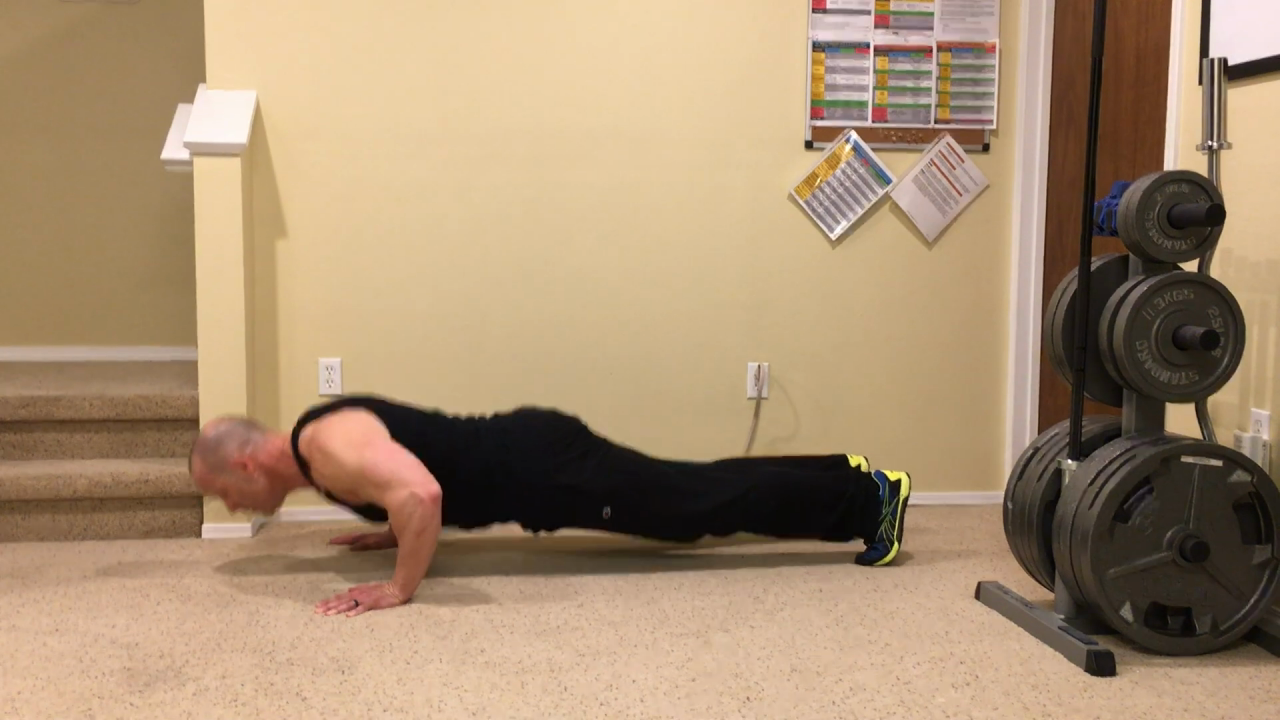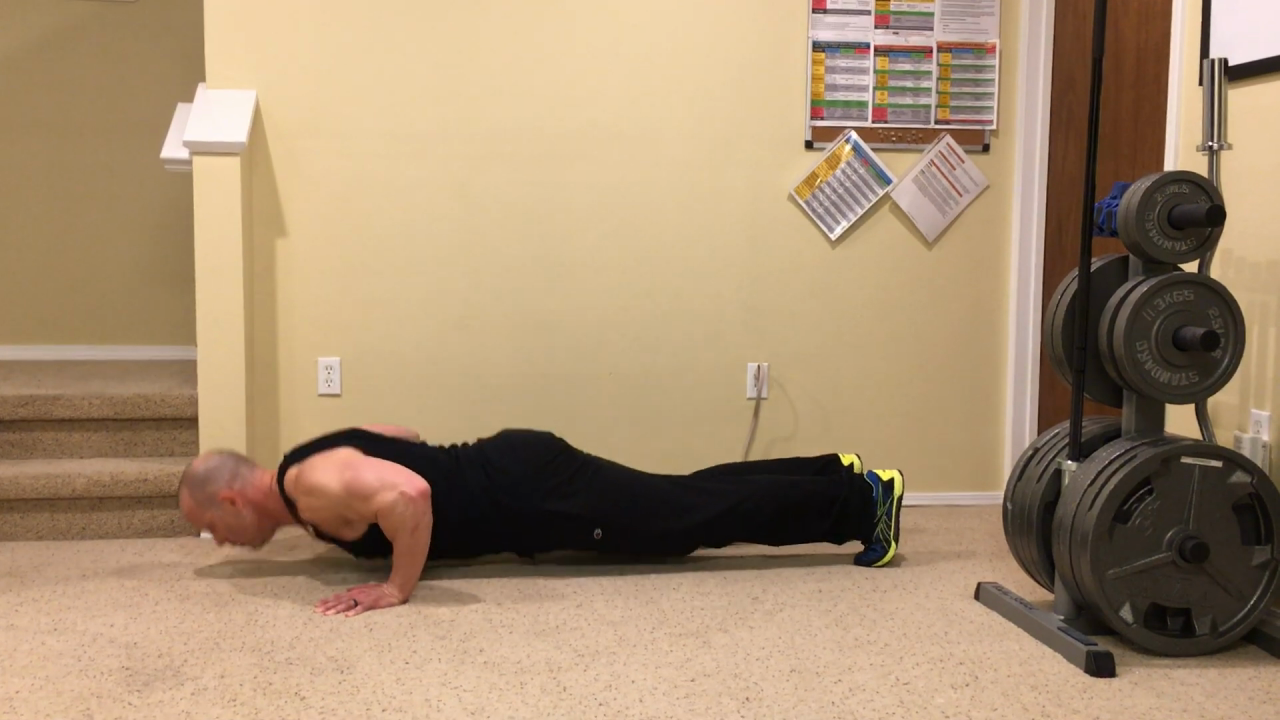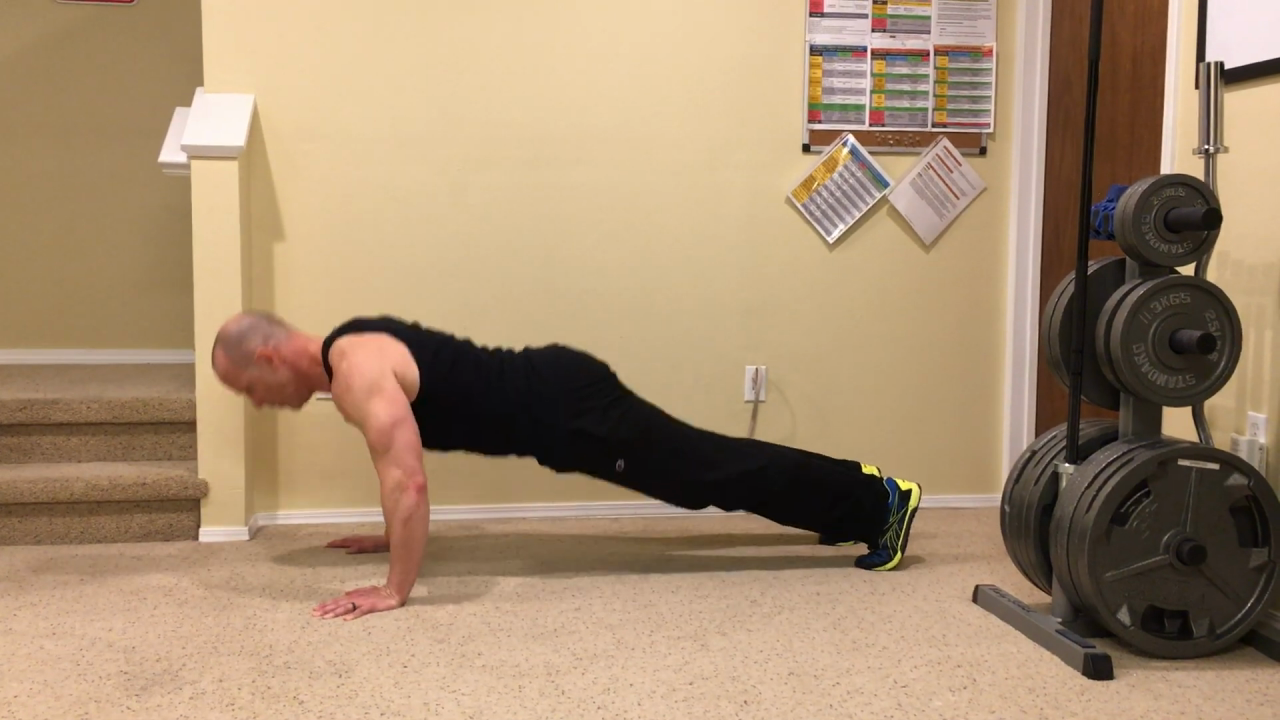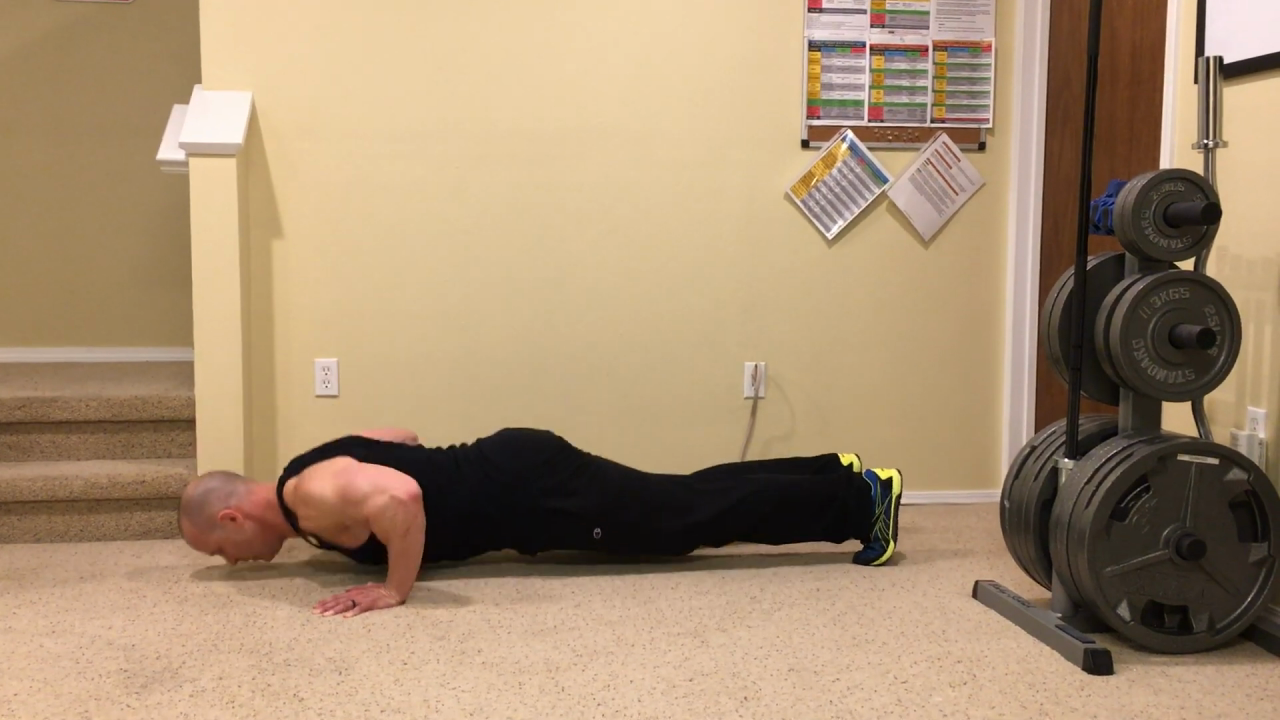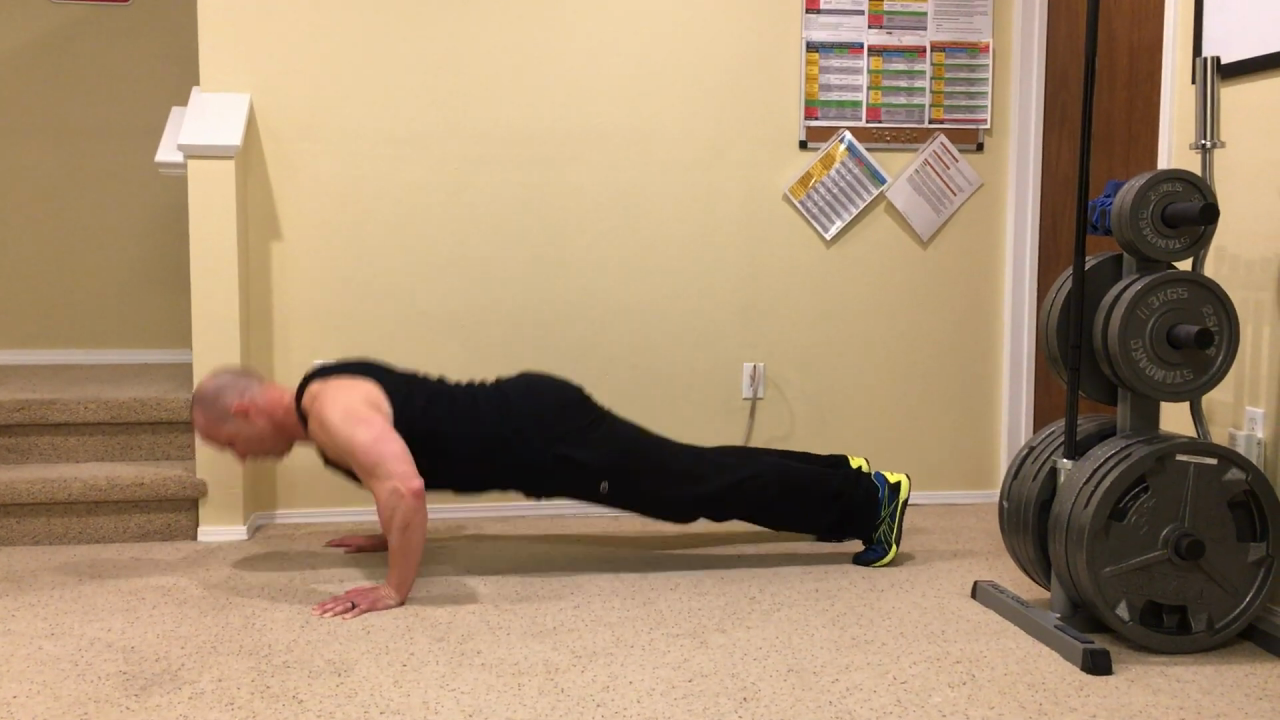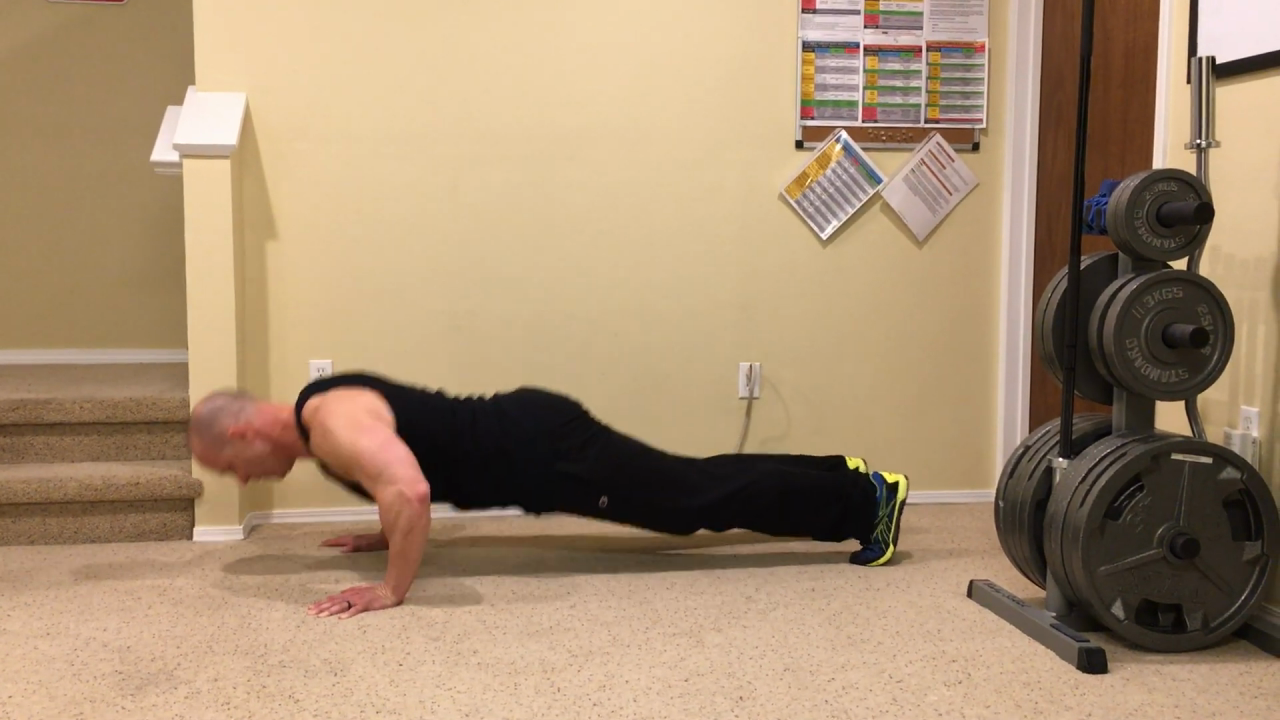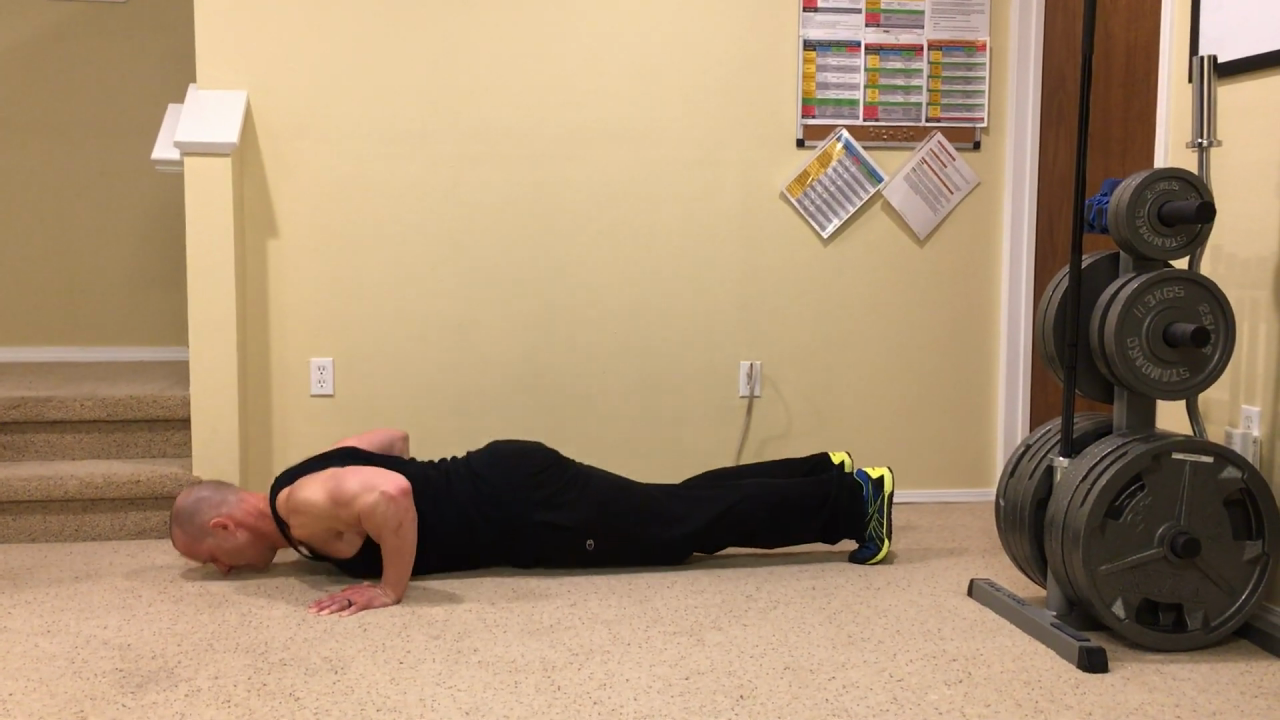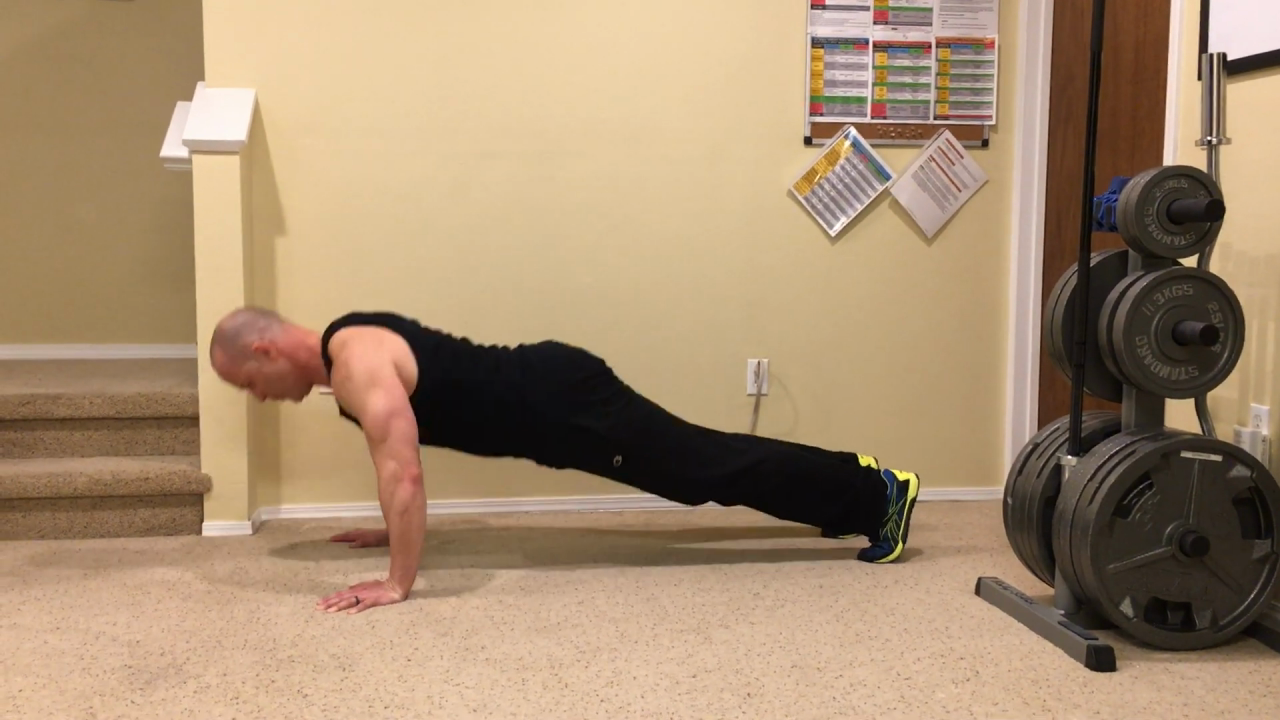
dt=0.5s
person 1, frame 1
left shoulder: (325, 453)
right shoulder: (324, 435)
left elbow: (423, 495)
left wrist: (398, 588)
right wrist: (389, 528)
left hip: (542, 469)
right hip: (527, 449)
left knee: (709, 503)
right knee: (699, 489)
left ankle: (870, 496)
right ankle: (847, 478)
person 1, frame 2
left shoulder: (310, 491)
right shoulder: (311, 467)
left elbow: (410, 492)
left wrist: (397, 588)
right wrist: (372, 531)
left hip: (529, 496)
right hip: (515, 469)
left knee: (699, 514)
right knee: (689, 498)
left ankle: (862, 498)
right ankle: (838, 476)
person 1, frame 3
left shoulder: (353, 370)
right shoulder: (348, 351)
left elbow: (405, 478)
right elbow: (408, 457)
left wrist: (394, 590)
right wrist: (394, 532)
left hip: (566, 408)
right hip: (550, 394)
left knee: (719, 475)
right knee: (716, 466)
left ankle: (878, 501)
right ankle: (863, 487)
person 1, frame 4
left shoulder: (310, 499)
right shoulder: (315, 474)
left elbow: (403, 496)
right elbow: (406, 440)
left wrist: (394, 588)
right wrist: (376, 544)
left hip: (529, 494)
right hip: (511, 468)
left knee: (697, 514)
right knee: (691, 498)
left ankle: (861, 497)
right ankle: (839, 476)
person 1, frame 5
left shoulder: (329, 411)
right shoulder: (329, 389)
left elbow: (406, 489)
left wrist: (395, 589)
right wrist: (390, 533)
left hip: (544, 438)
right hip: (530, 420)
left knee: (706, 488)
right knee: (700, 476)
left ankle: (869, 500)
right ankle: (850, 481)
person 1, frame 6
left shoulder: (329, 424)
right shoulder: (326, 408)
left elbow: (411, 491)
left wrist: (391, 590)
right wrist: (387, 536)
left hip: (543, 452)
right hip: (525, 431)
left knee: (703, 499)
right knee: (699, 486)
left ankle: (866, 499)
right ankle: (846, 481)
person 1, frame 7
left shoulder: (301, 509)
right shoulder: (308, 482)
left elbow: (391, 492)
right elbow: (394, 439)
left wrist: (389, 588)
left hip: (522, 507)
right hip: (506, 480)
left knee: (690, 524)
right knee: (683, 502)
left ankle: (855, 498)
right ankle: (830, 476)
person 1, frame 8
left shoulder: (354, 363)
right shoulder: (348, 345)
left elbow: (401, 472)
right elbow: (402, 454)
left wrist: (398, 584)
right wrist: (390, 529)
left hip: (562, 404)
right hip: (546, 391)
left knee: (718, 472)
right knee: (713, 460)
left ankle: (876, 495)
right ankle: (861, 478)
